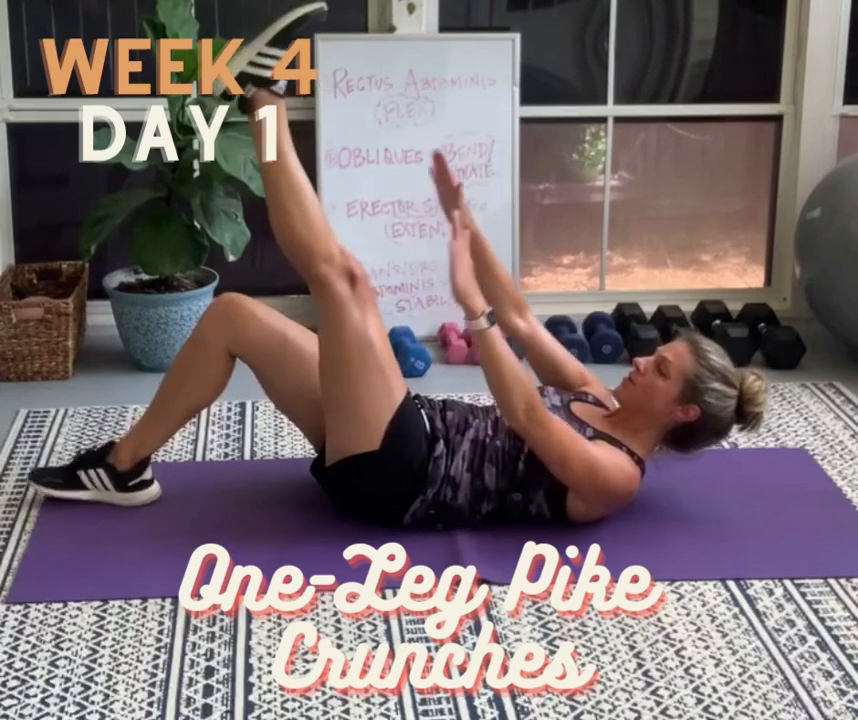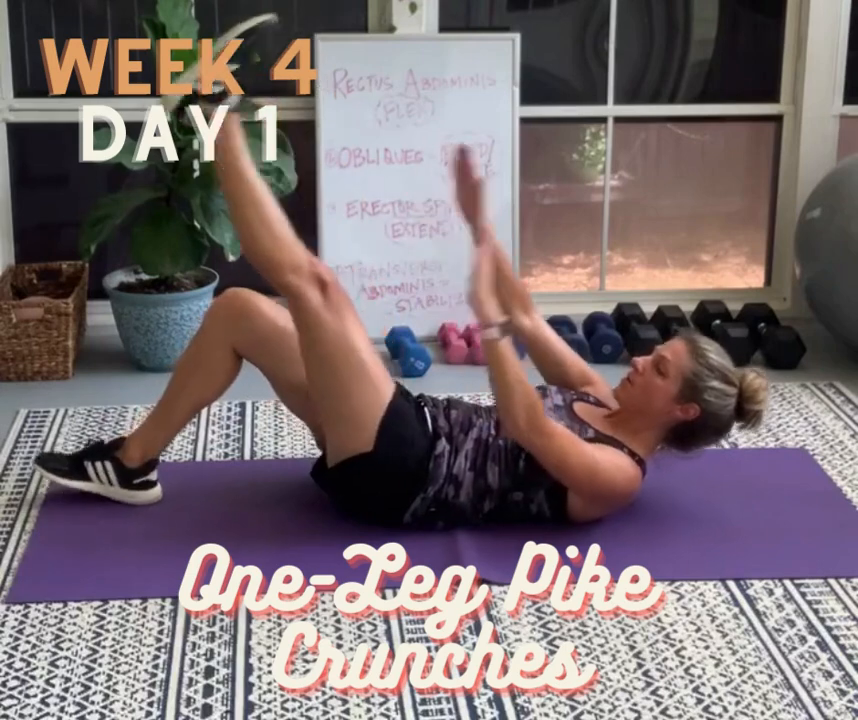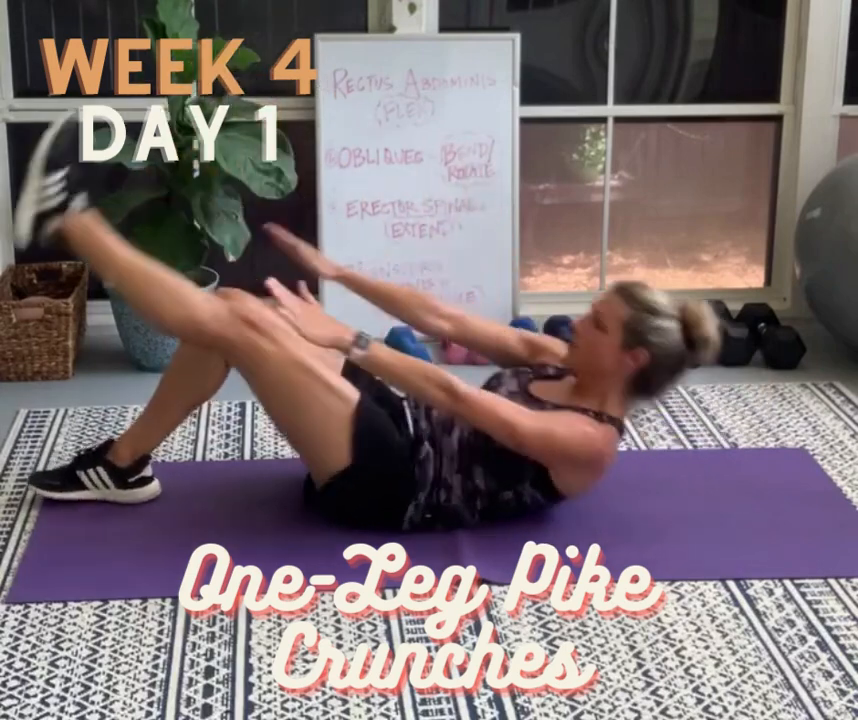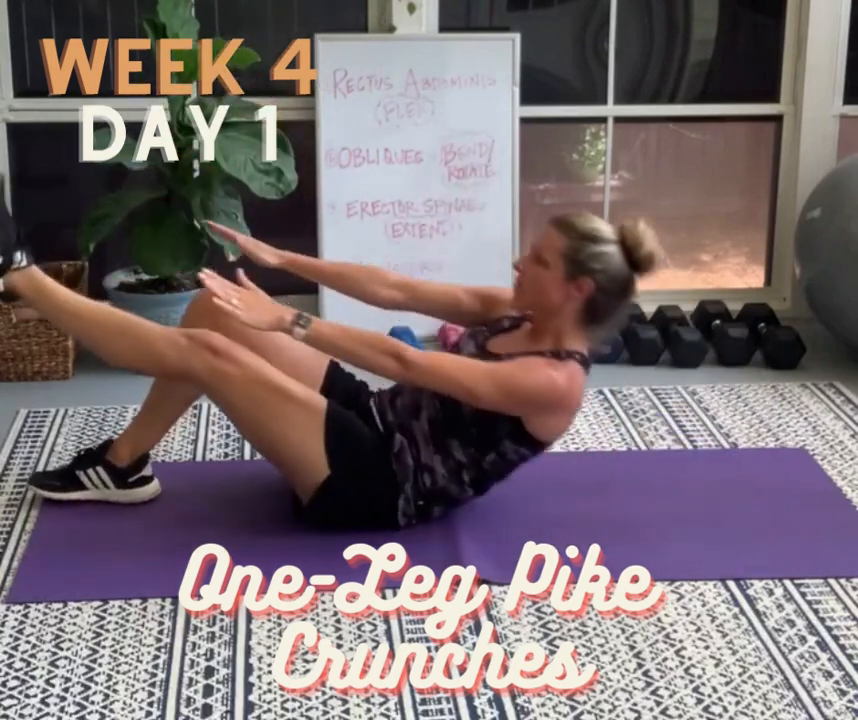
dt=0.2s
person 1, frame 1
left shoulder: (616, 475)
right shoulder: (602, 406)
left elbow: (527, 419)
right elbow: (522, 322)
left wrist: (473, 312)
right wrist: (465, 222)
left hip: (395, 478)
right hip: (418, 437)
left knee: (342, 277)
right knee: (233, 315)
left ankle: (270, 107)
right ankle: (123, 467)
person 1, frame 2
left shoulder: (618, 475)
right shoulder: (606, 405)
left elbow: (529, 429)
right elbow: (526, 320)
left wrist: (490, 326)
right wrist: (481, 229)
left hip: (399, 479)
right hip: (418, 432)
left knee: (313, 284)
right knee: (240, 308)
left ankle: (223, 120)
right ankle: (130, 465)
person 1, frame 3
left shoulder: (593, 443)
right shoulder: (563, 367)
left elbow: (457, 399)
right elbow: (445, 321)
left wrist: (346, 340)
right wrist: (339, 274)
left hip: (383, 483)
right hip: (399, 428)
left knee: (234, 324)
right knee: (232, 306)
left ankle: (71, 218)
right ankle: (124, 465)
person 1, frame 4
left shoulder: (557, 381)
right shoulder: (518, 311)
left elbow: (407, 364)
right elbow: (398, 288)
left wrist: (289, 322)
right wrist: (284, 261)
left hip: (373, 485)
right hip: (375, 422)
left knee: (203, 351)
right knee: (216, 308)
right ankle: (122, 465)
